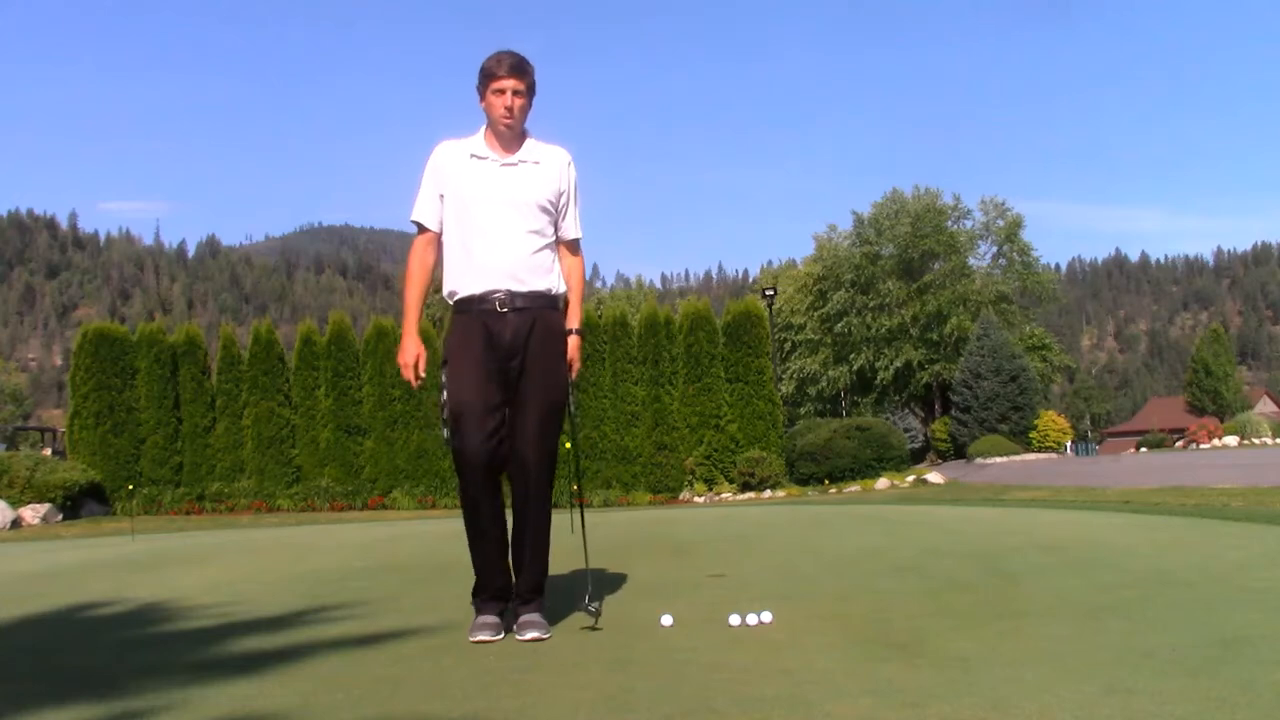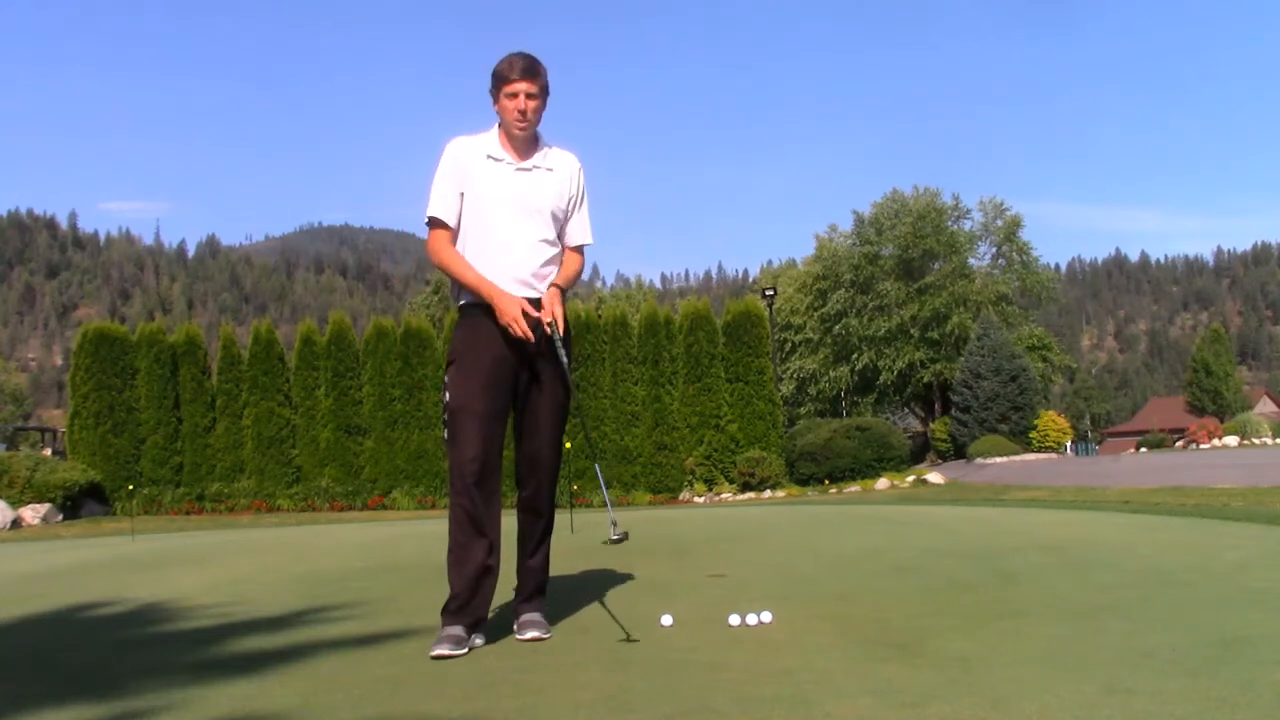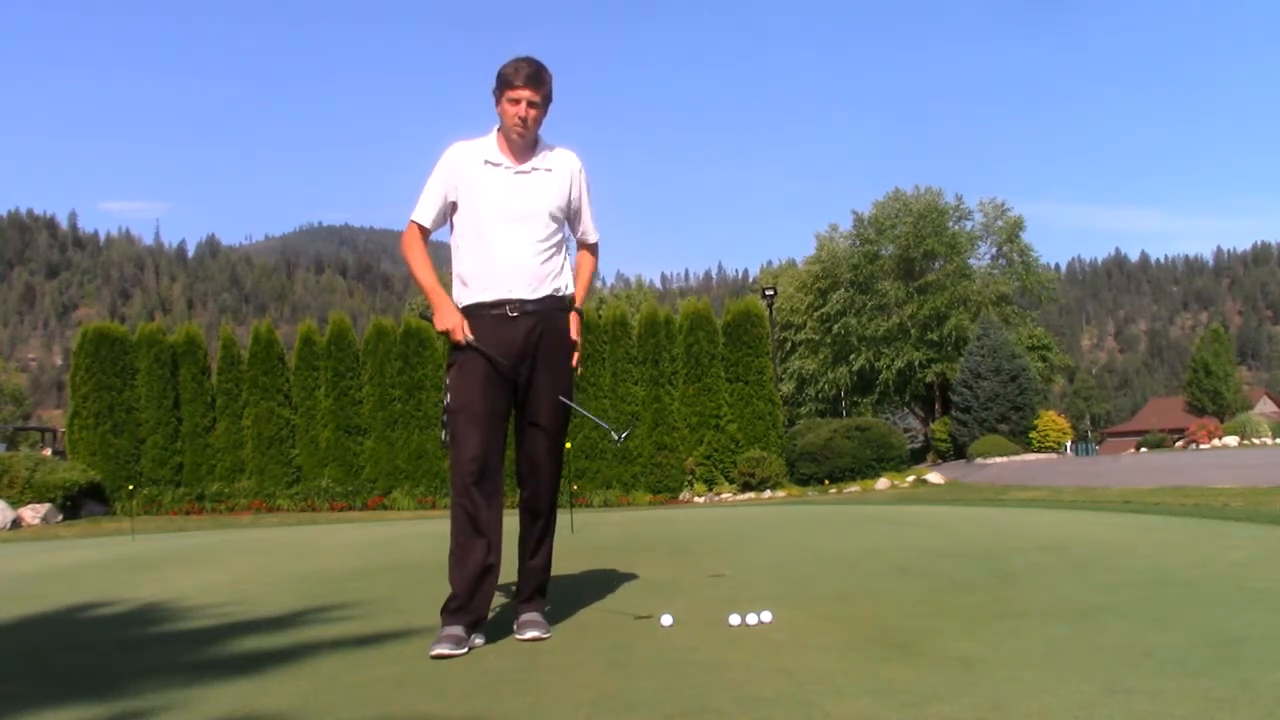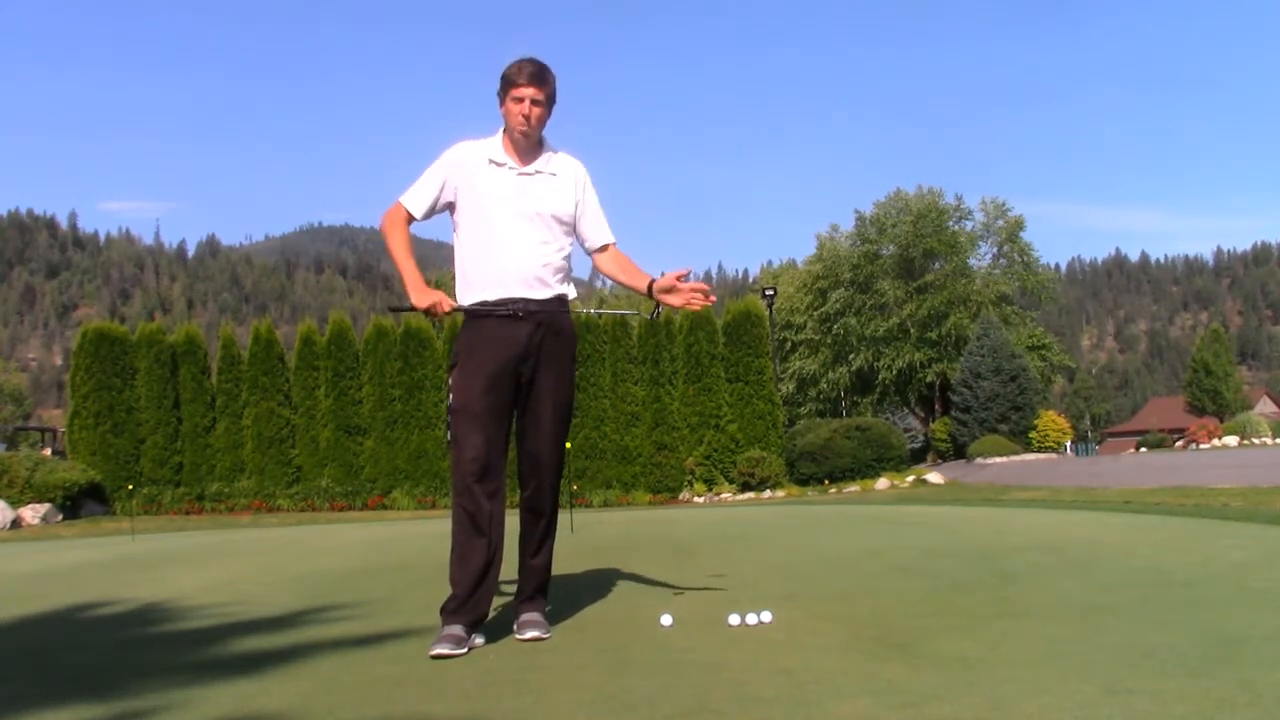
dt=1s
person 1, frame 1
left shoulder: (558, 163)
right shoulder: (448, 158)
left elbow: (570, 252)
right elbow: (425, 244)
left wrist: (573, 330)
right wrist: (409, 330)
left hip: (540, 321)
right hip: (473, 321)
left knee: (533, 463)
right knee: (475, 455)
left ankle: (529, 600)
right ankle: (490, 598)
person 1, frame 2
left shoulder: (566, 166)
right shoulder: (462, 153)
right elbow: (438, 242)
left wrist: (556, 289)
right wrist: (498, 296)
left hip: (544, 326)
right hip: (483, 323)
left knee: (540, 466)
right knee: (472, 466)
left ankle: (530, 602)
right ankle: (464, 614)
person 1, frame 3
left shoulder: (568, 167)
right shoulder: (460, 159)
left elbow: (586, 245)
right elbow: (413, 235)
left wrist: (577, 311)
right wrist: (440, 301)
left hip: (546, 323)
right hip: (479, 324)
left knee: (541, 468)
right knee: (473, 467)
left ankle: (531, 602)
right ankle: (464, 614)
person 1, frame 4
left shoulder: (572, 172)
right shoulder: (464, 160)
left elbow: (602, 250)
right elbow: (394, 220)
left wrist: (654, 286)
right wrist: (417, 286)
left hip: (551, 325)
right hip: (485, 325)
left knee: (543, 468)
right knee: (476, 467)
left ankle: (531, 603)
right ankle: (464, 614)
